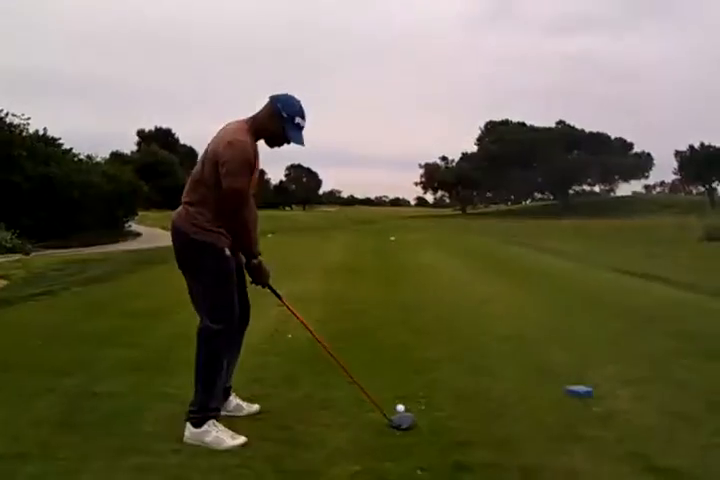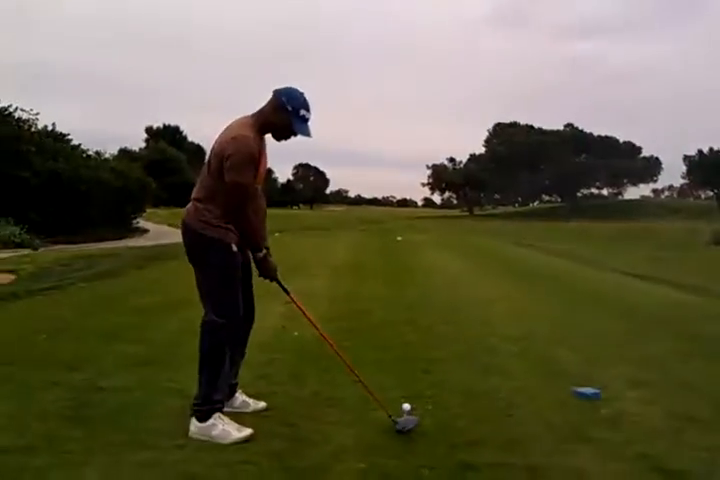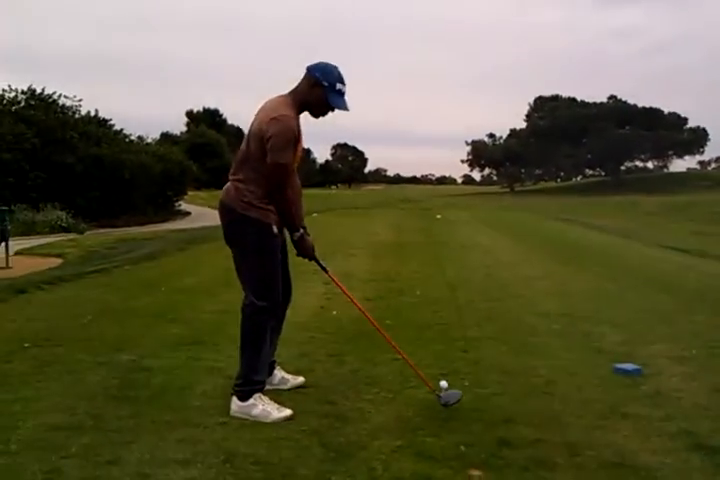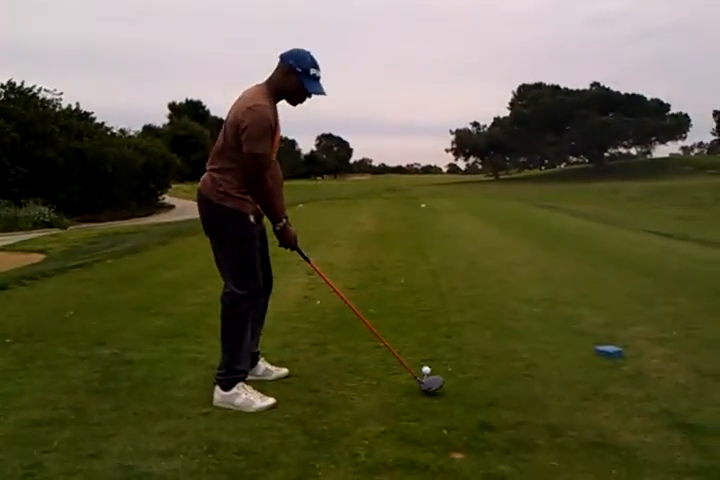
dt=0.3s
person 1, frame 1
left shoulder: (243, 137)
right shoulder: (238, 146)
left elbow: (241, 206)
right elbow: (234, 214)
left wrist: (250, 255)
right wrist: (254, 260)
left hip: (216, 237)
right hip: (200, 237)
left knee: (236, 316)
right knee: (218, 323)
left ankle: (220, 395)
right ankle: (199, 421)
person 1, frame 2
left shoulder: (253, 135)
right shoulder: (243, 142)
right elbow: (239, 208)
left wrist: (259, 249)
right wrist: (261, 253)
left hip: (226, 233)
right hip: (210, 234)
left knee: (241, 315)
right knee: (223, 318)
left ankle: (225, 392)
right ankle: (205, 415)
person 1, frame 3
left shoulder: (284, 110)
right shoulder: (283, 122)
left elbow: (285, 180)
right elbow: (279, 188)
left wrist: (297, 228)
right wrist: (299, 234)
left hip: (258, 212)
right hip: (248, 214)
left knee: (278, 294)
right knee: (263, 300)
left ankle: (265, 369)
right ankle: (246, 395)
person 1, frame 4
left shoulder: (262, 101)
right shoulder: (259, 112)
left elbow: (266, 169)
right elbow: (257, 178)
left wrist: (280, 218)
right wrist: (281, 224)
left hip: (238, 202)
right hip: (226, 204)
left knee: (259, 284)
right knee: (243, 290)
left ankle: (248, 360)
right ankle: (228, 384)
